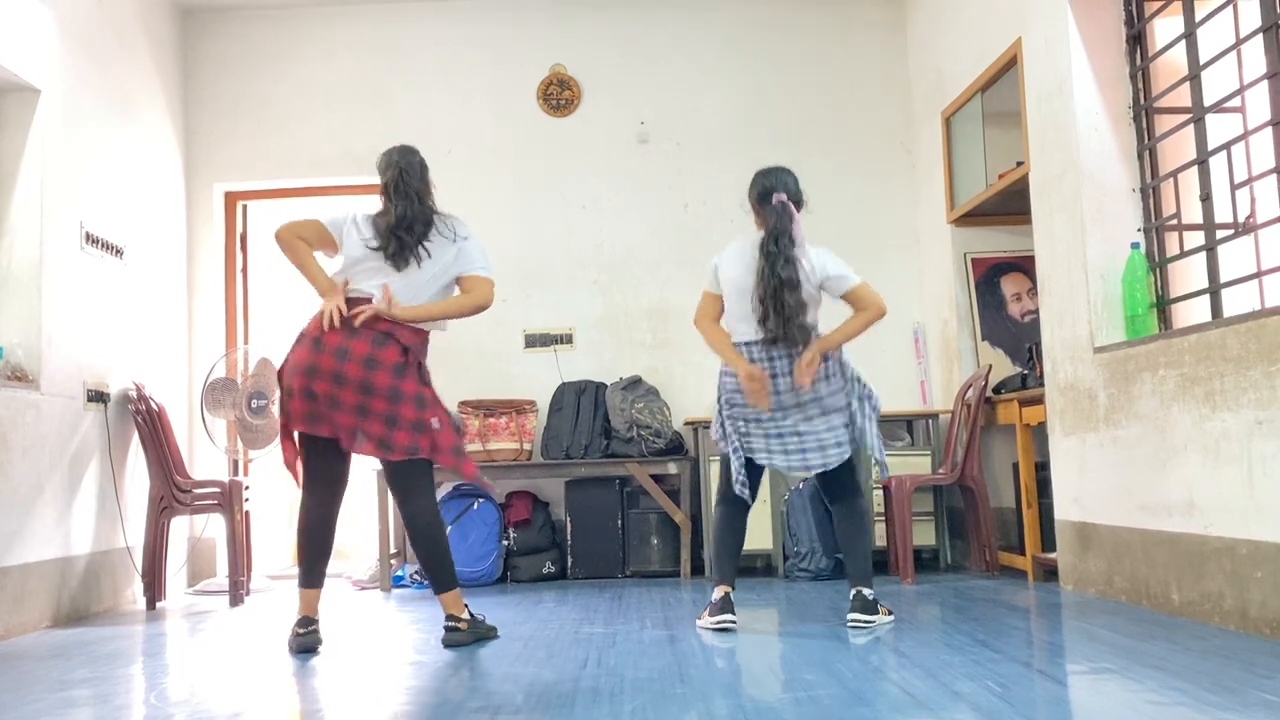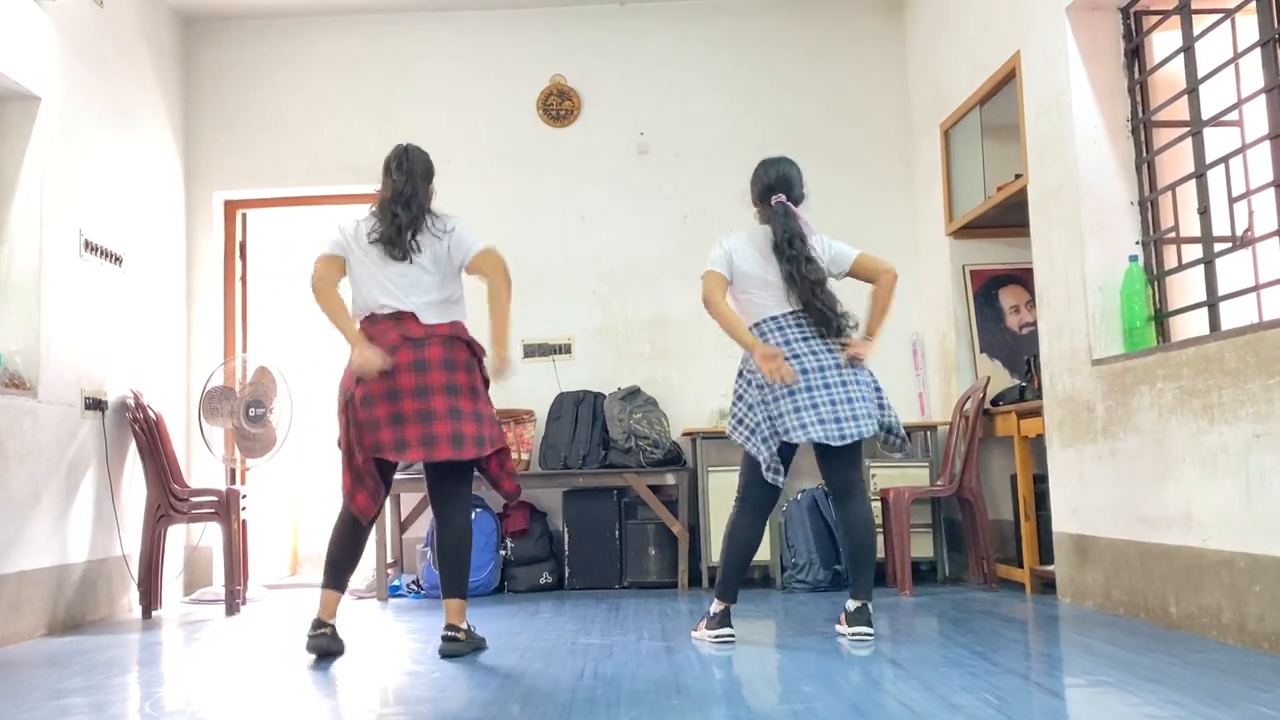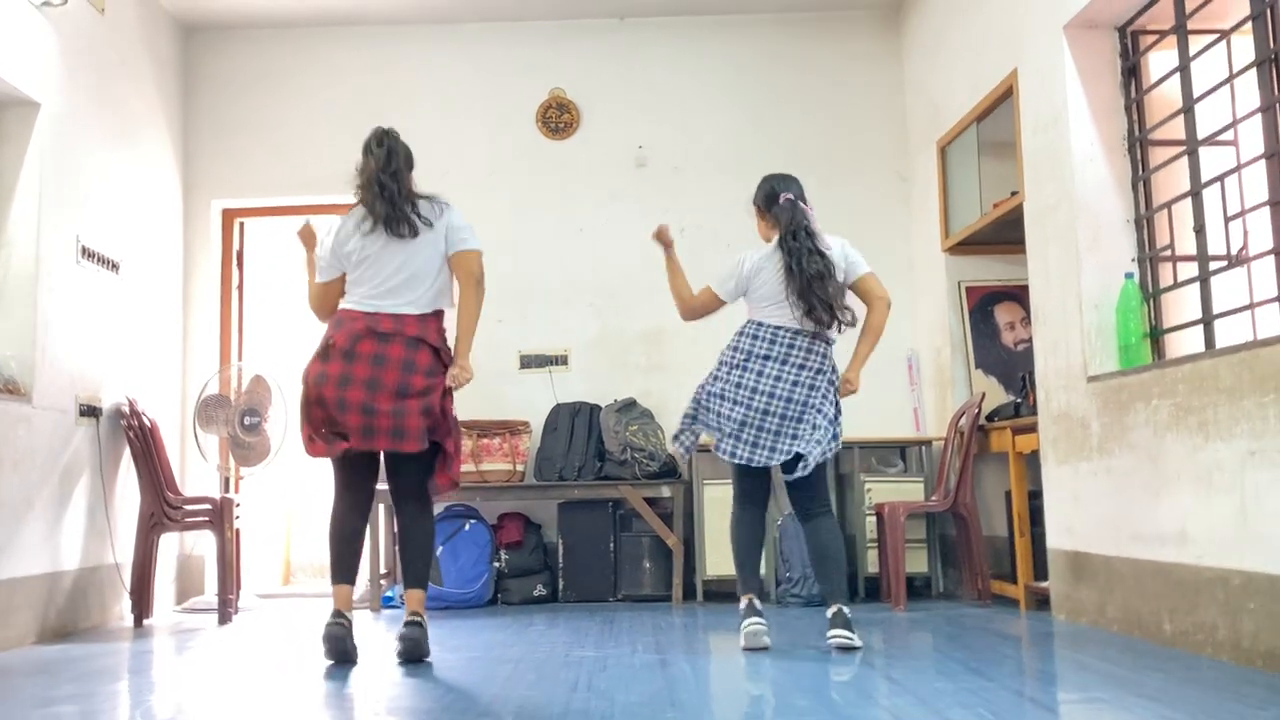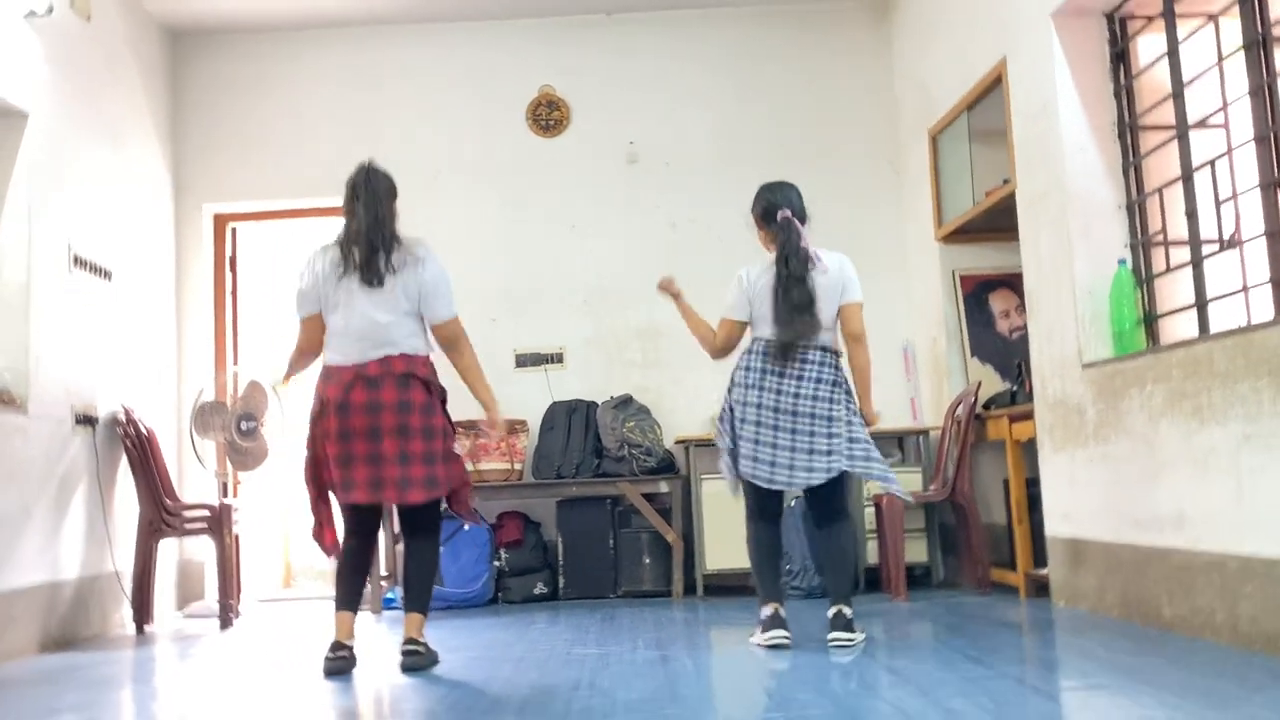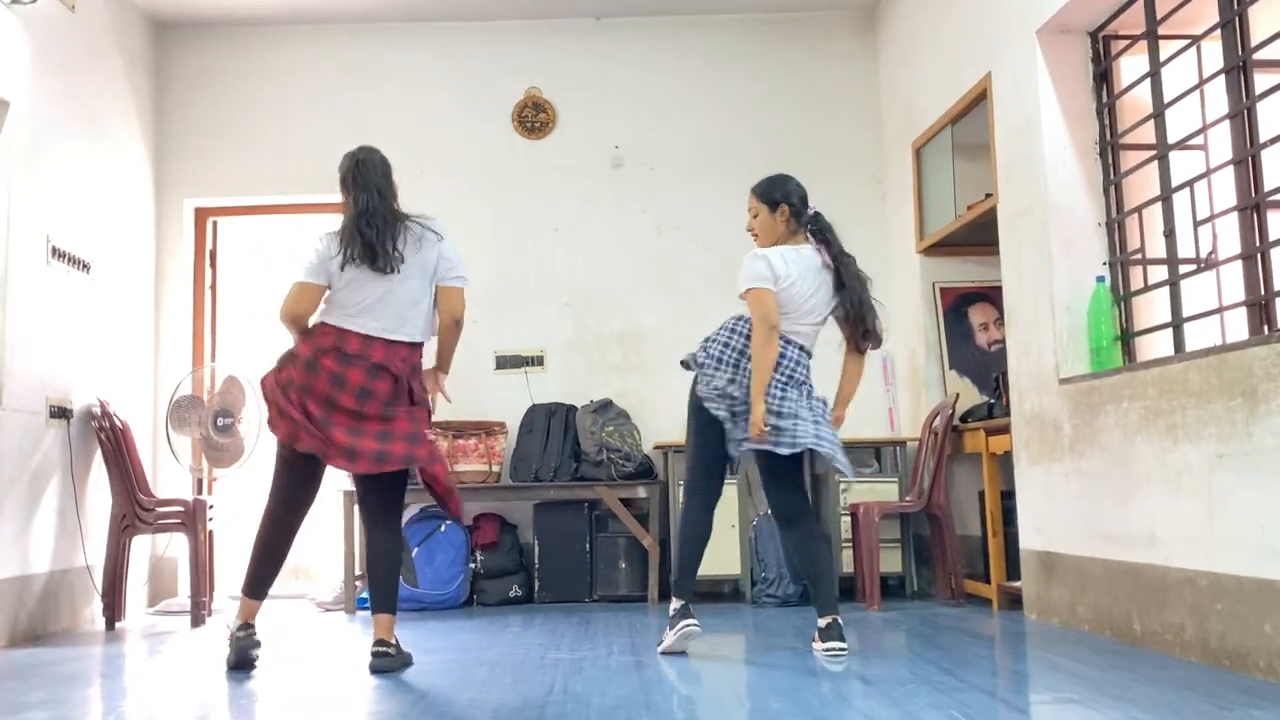
dt=1s
person 1, frame 1
left shoulder: (358, 225)
right shoulder: (455, 236)
left elbow: (288, 233)
right elbow: (481, 296)
left wrist: (328, 290)
right wrist: (403, 312)
left hip: (326, 351)
right hip: (391, 362)
left knee: (321, 490)
right knee: (415, 496)
left ankle: (306, 620)
right ankle: (457, 616)
person 1, frame 2
left shoulder: (353, 233)
right shoulder: (448, 232)
left elbow: (322, 282)
right elbow: (495, 269)
left wrist: (357, 343)
right wrist: (500, 341)
left hip: (382, 367)
right hip: (443, 363)
left knee: (362, 497)
right knee: (451, 499)
left ankle: (324, 621)
right ankle: (456, 626)
person 1, frame 3
left shoulder: (347, 226)
right shoulder: (443, 216)
left elbow: (323, 306)
right elbow: (471, 280)
left wrist: (312, 252)
right wrist: (462, 354)
left hip: (351, 356)
right hip: (413, 358)
left knee: (352, 492)
right knee: (413, 496)
left ankle: (340, 615)
right ankle: (414, 616)
person 1, frame 4
left shoulder: (320, 265)
right shoulder: (418, 260)
left elbow: (310, 344)
right elbow: (451, 338)
left wrist: (285, 371)
right wrist: (488, 401)
left hip: (342, 399)
right hip: (406, 397)
left knee: (359, 529)
right knee: (420, 526)
left ankle: (341, 641)
right ankle: (414, 639)
person 1, frame 5
left shoulder: (334, 243)
right shoulder: (432, 240)
left elbow: (294, 312)
right elbow: (453, 314)
left wrist: (307, 347)
right wrist: (437, 371)
left hip: (322, 371)
right hip: (386, 384)
left knee: (285, 503)
right knee: (382, 516)
left ankle: (244, 627)
right ankle: (385, 641)
person 2, frame 1
left shoulder: (730, 257)
right shoulder: (815, 260)
left elbow: (706, 321)
right elbow: (875, 307)
left wrist: (739, 365)
right wrist: (820, 348)
left hip: (748, 392)
right hip: (811, 388)
left knee: (732, 497)
right knee: (846, 493)
left ankle: (721, 598)
right ankle: (863, 596)
person 2, frame 2
left shoulder: (733, 246)
right shoulder: (818, 244)
left elbow: (713, 298)
right elbow: (885, 274)
left wrist: (759, 351)
right wrist: (865, 338)
left hip: (776, 374)
right hip: (833, 367)
left knee: (754, 500)
right knee: (849, 491)
left ankle: (720, 612)
right ankle: (858, 608)
person 2, frame 3
left shoulder: (751, 261)
right shoulder: (836, 250)
left elbow: (690, 309)
right elbow: (880, 301)
left wrist: (669, 252)
right wrist: (855, 367)
left hip: (749, 377)
right hip: (808, 387)
left knee: (749, 500)
right knee: (814, 506)
left ankle: (750, 604)
right ankle: (838, 612)
person 2, frame 4
left shoulder: (749, 278)
right shoulder: (837, 265)
left elbow: (719, 347)
right elbow: (855, 336)
left wrist: (679, 300)
right wrist: (865, 403)
left hip: (759, 394)
right hip: (821, 394)
left knee: (764, 515)
right knee: (832, 514)
left ankle: (772, 613)
right ankle: (841, 613)
person 2, frame 5
left shoulder: (764, 260)
right shoulder: (836, 269)
left elbow: (764, 330)
right elbow: (859, 343)
left wrist: (755, 400)
right wrist: (838, 412)
left hip: (727, 374)
right hip: (788, 390)
left knee: (701, 495)
right knee: (795, 510)
left ankle: (681, 609)
right ankle: (829, 622)
